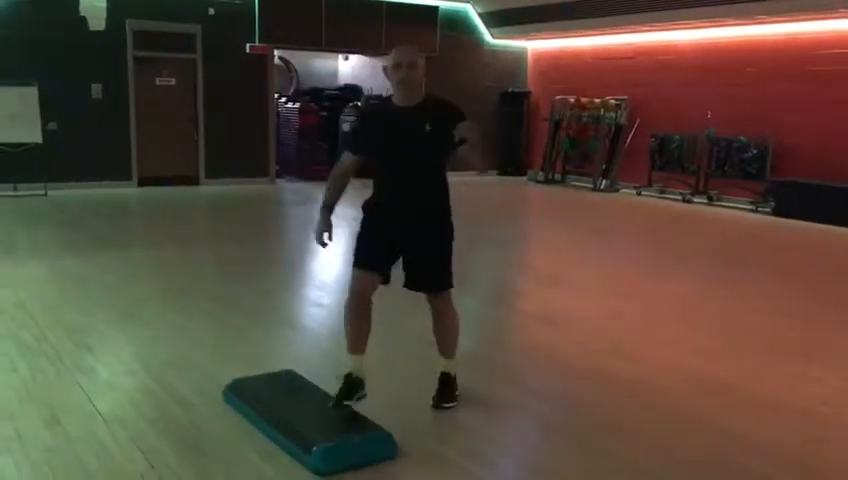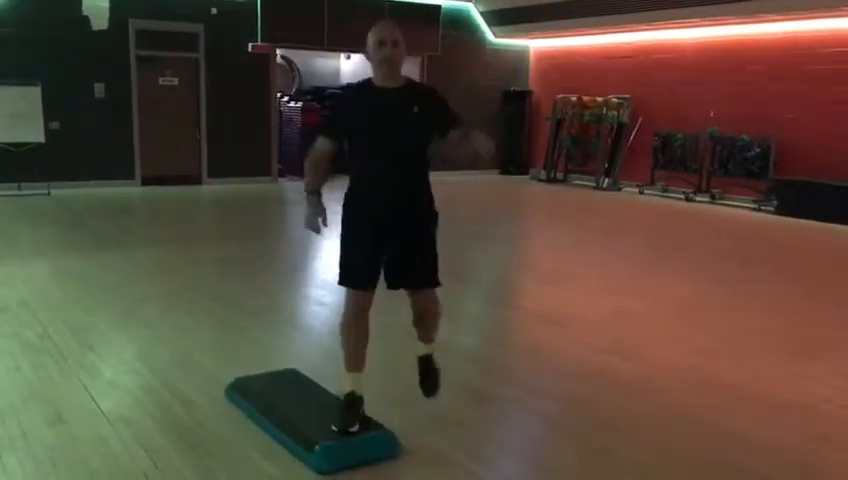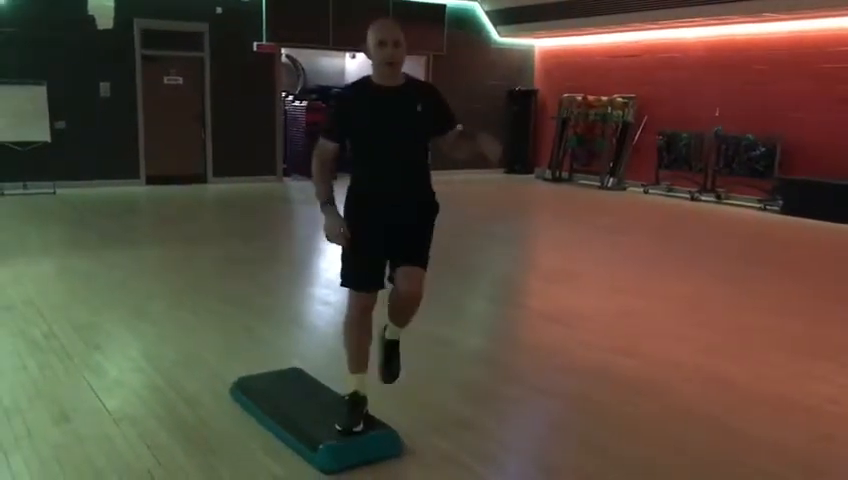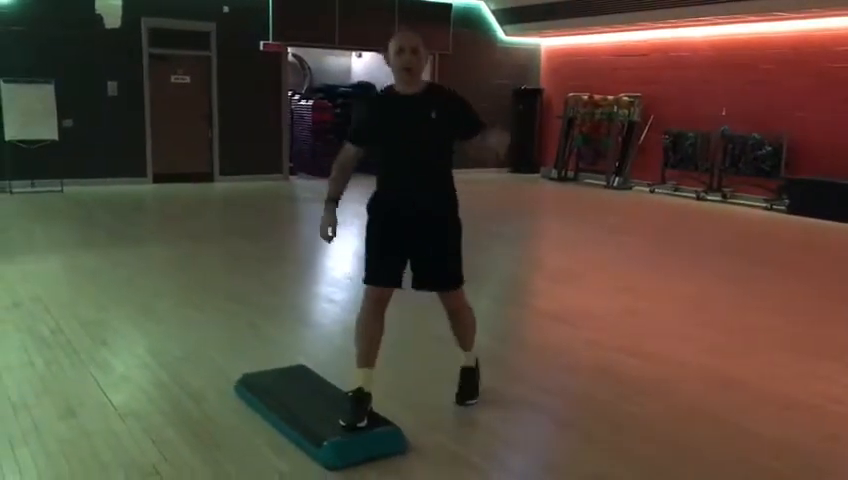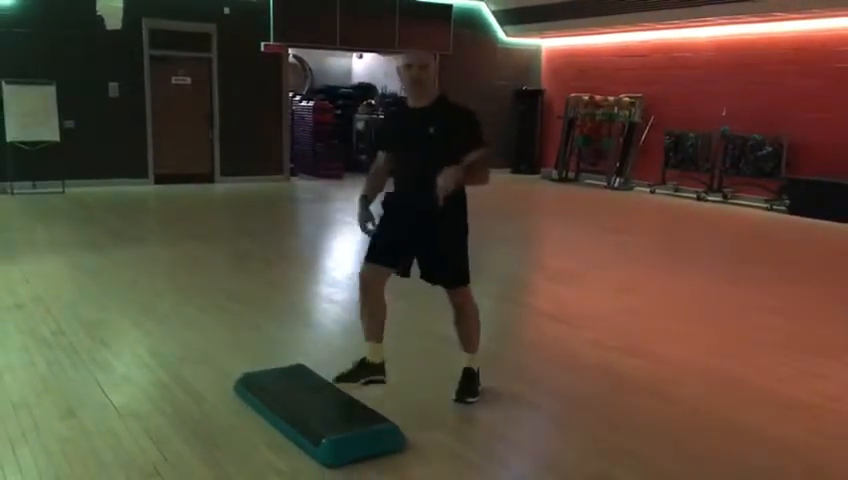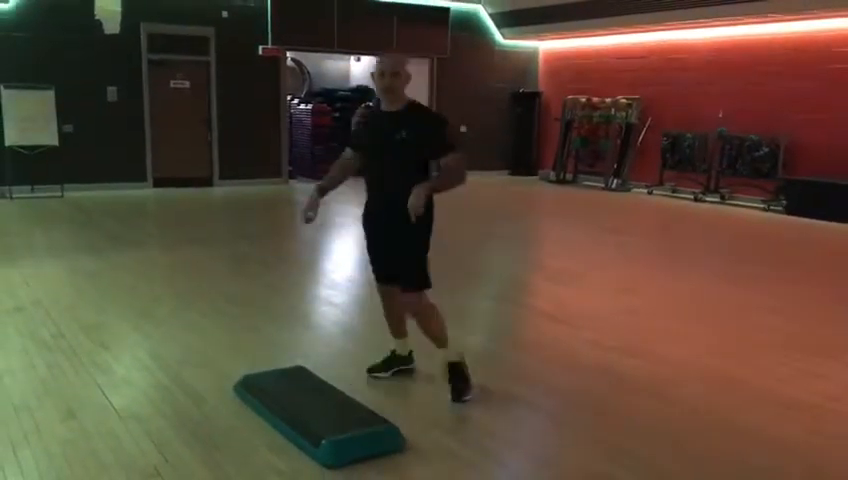
dt=0.3s
person 1, frame 1
left shoulder: (444, 113)
right shoulder: (373, 117)
left elbow: (474, 161)
right elbow: (346, 166)
left wrist: (470, 140)
right wrist: (325, 211)
left hip: (431, 220)
right hip: (382, 214)
left knee: (440, 298)
right knee: (360, 288)
left ankle: (448, 376)
right ankle: (354, 377)
person 1, frame 2
left shoulder: (426, 99)
right shoulder: (351, 100)
left elbow: (455, 142)
right elbow: (320, 152)
left wrist: (476, 142)
right wrist: (313, 196)
left hip: (415, 212)
right hip: (362, 212)
left knee: (424, 298)
right knee: (357, 301)
left ankle: (425, 353)
right ankle: (353, 394)
person 1, frame 3
left shoulder: (425, 96)
right shoulder: (350, 99)
left elbow: (453, 143)
right elbow: (323, 157)
left wrist: (479, 144)
right wrist: (329, 209)
left hip: (415, 208)
right hip: (365, 211)
left knee: (409, 287)
right knee: (360, 301)
left ankle: (392, 335)
right ankle: (357, 395)
person 1, frame 4
left shoulder: (447, 102)
right shoulder: (375, 106)
left elbow: (479, 145)
right elbow: (347, 159)
left wrist: (496, 141)
right wrist: (331, 204)
left hip: (438, 215)
right hip: (388, 213)
left knee: (453, 298)
right knee: (375, 297)
left ankle: (470, 364)
right ankle: (362, 390)
person 1, frame 5
left shoulder: (456, 116)
right shoulder: (395, 118)
left elbow: (481, 170)
right elbow: (384, 164)
left wrist: (456, 173)
right wrist: (365, 202)
left hip: (443, 215)
right hip: (401, 208)
left knee: (458, 292)
right knee: (371, 277)
left ankle: (472, 369)
right ankle: (372, 361)
person 1, frame 6
left shoulder: (426, 121)
right shoulder: (367, 121)
left elbow: (457, 172)
right elbow: (349, 161)
left wrist: (426, 188)
right wrist: (319, 192)
left hip: (410, 219)
right hip: (377, 216)
left knee: (413, 300)
right knee: (387, 289)
left ankle: (454, 362)
right ankle: (402, 354)
